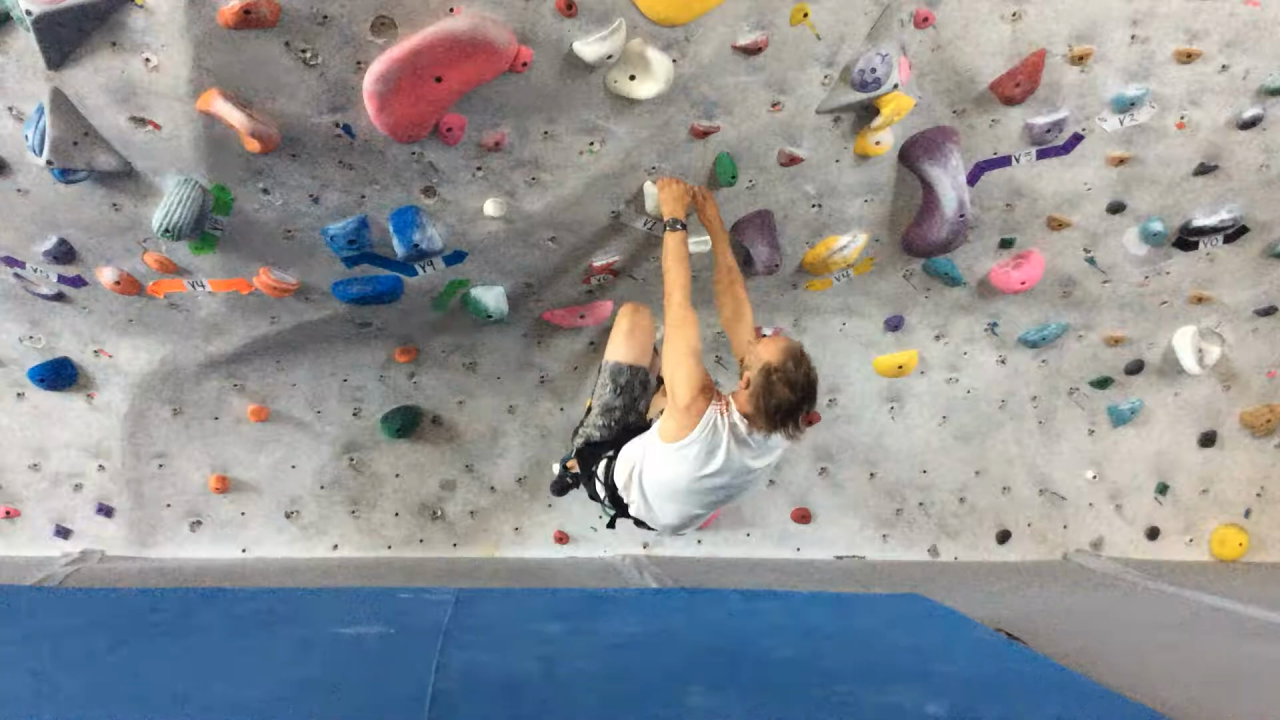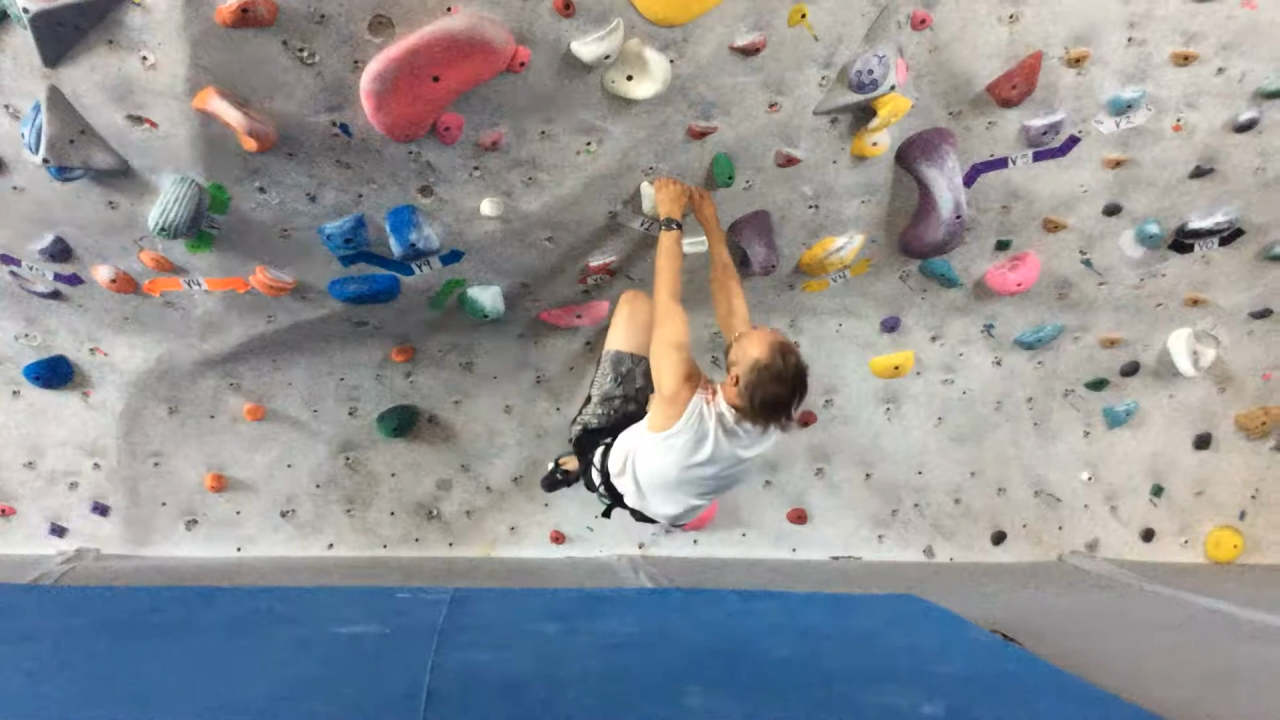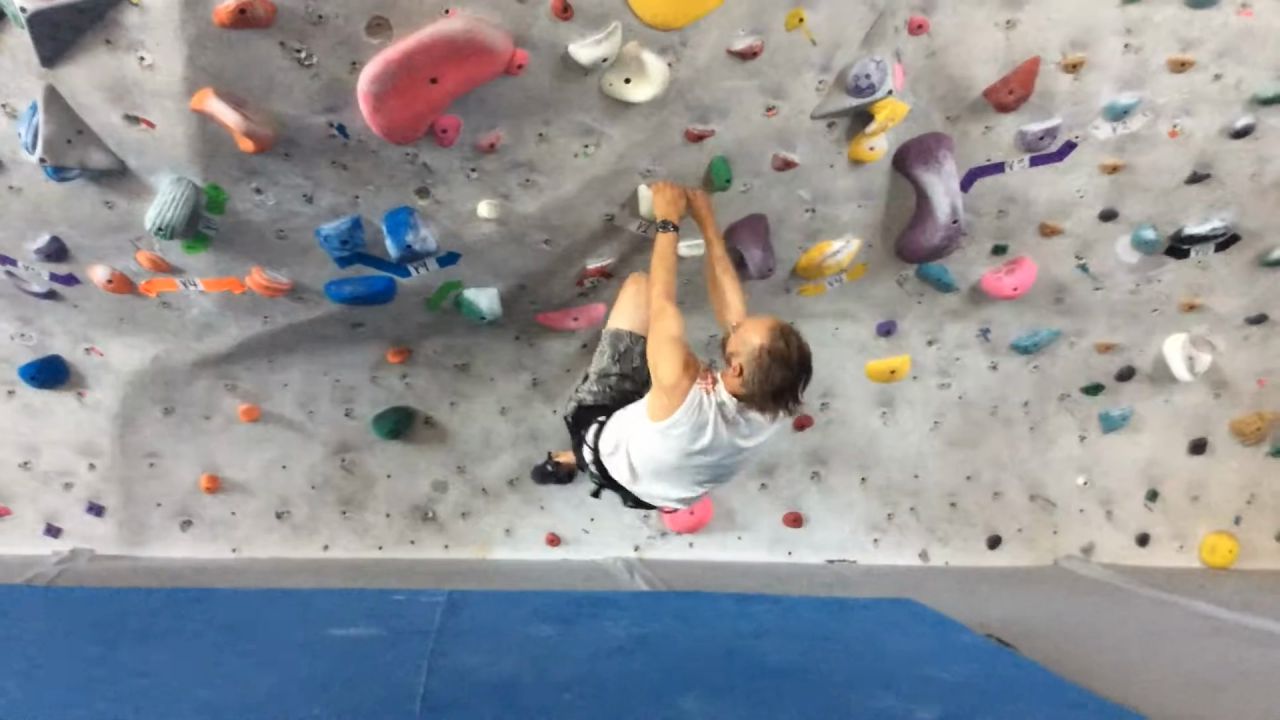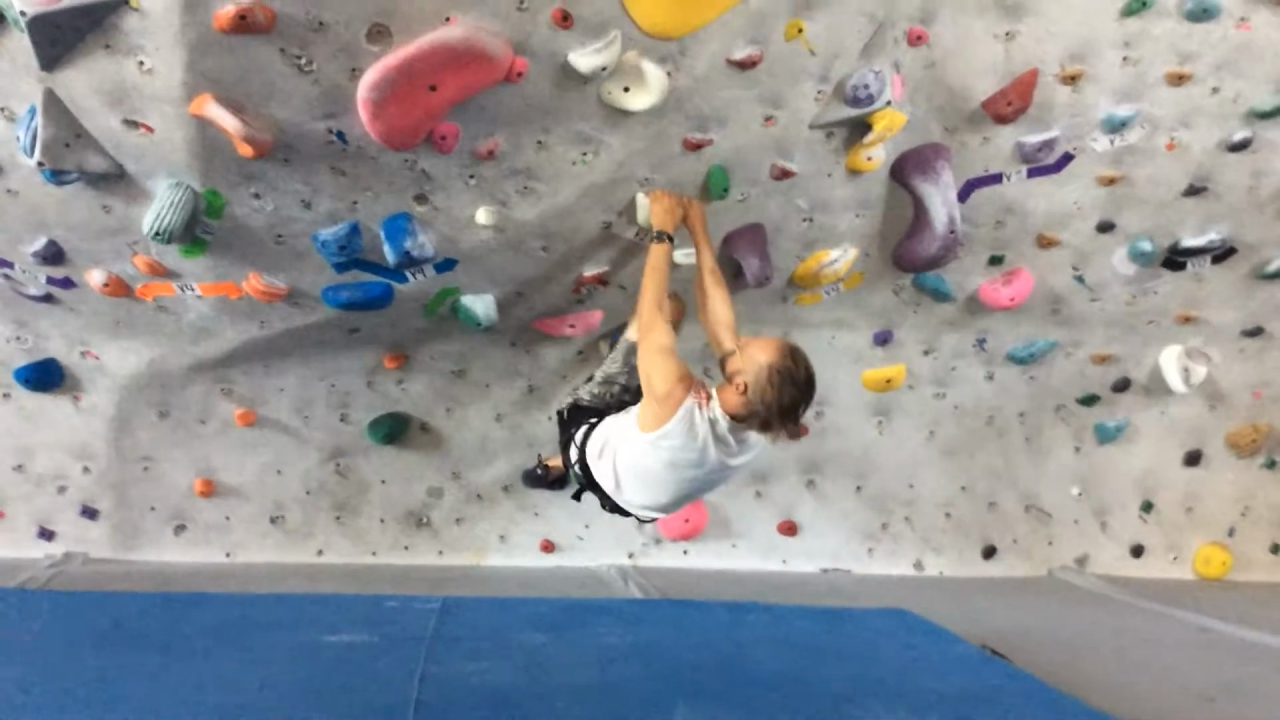
dt=0.3s
person 1, frame 1
left shoulder: (696, 408)
right shoulder: (780, 428)
left elbow: (678, 305)
right elbow: (736, 313)
left wrist: (675, 218)
right wrist: (715, 228)
left hip: (615, 480)
person 1, frame 2
left shoulder: (682, 398)
right shoulder: (774, 415)
left elbow: (668, 303)
right elbow: (733, 310)
left wrist: (671, 218)
right wrist: (712, 225)
left hip: (612, 472)
right ankle: (574, 466)
person 1, frame 3
left shoulder: (681, 388)
right shoulder: (772, 409)
left elbow: (662, 301)
right elbow: (732, 307)
left wrist: (668, 221)
right wrist: (707, 223)
left hip: (605, 443)
right ankle: (570, 460)
person 1, frame 4
left shoulder: (675, 401)
right shoulder: (760, 428)
left elbow: (652, 315)
right elbow: (722, 327)
left wrist: (663, 232)
right wrist: (700, 235)
left hip: (592, 442)
right ankle: (557, 466)
